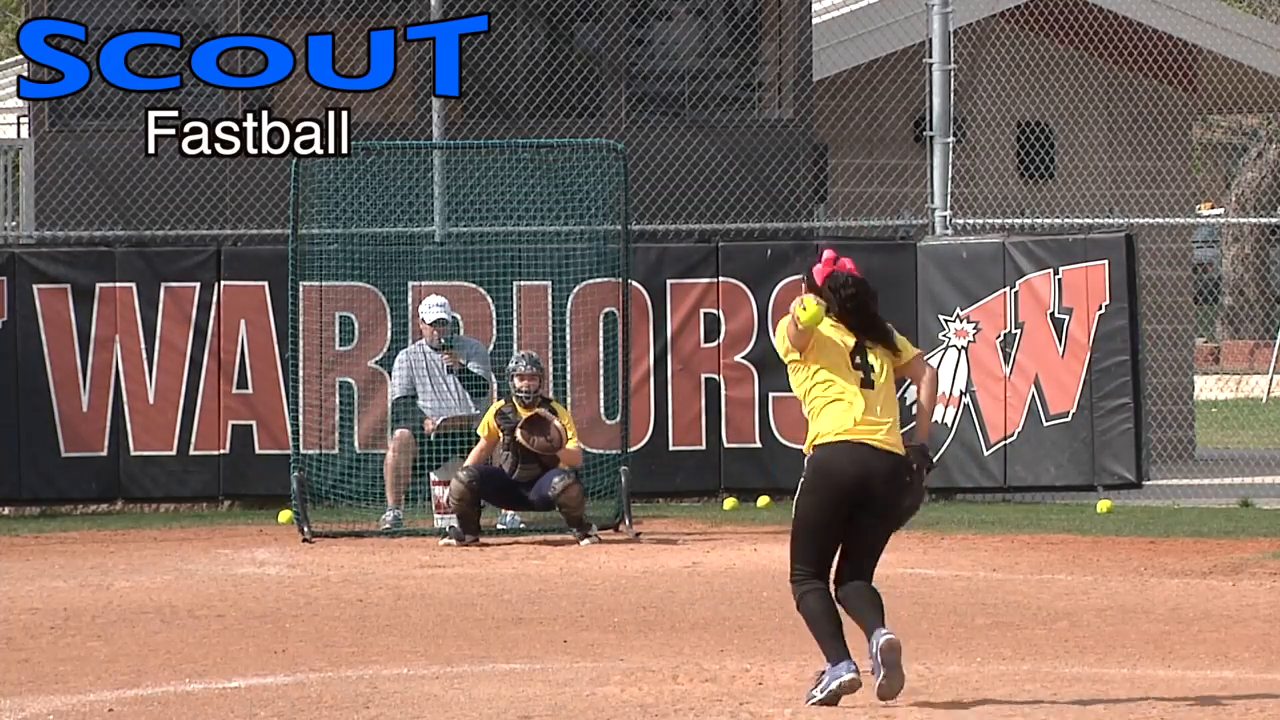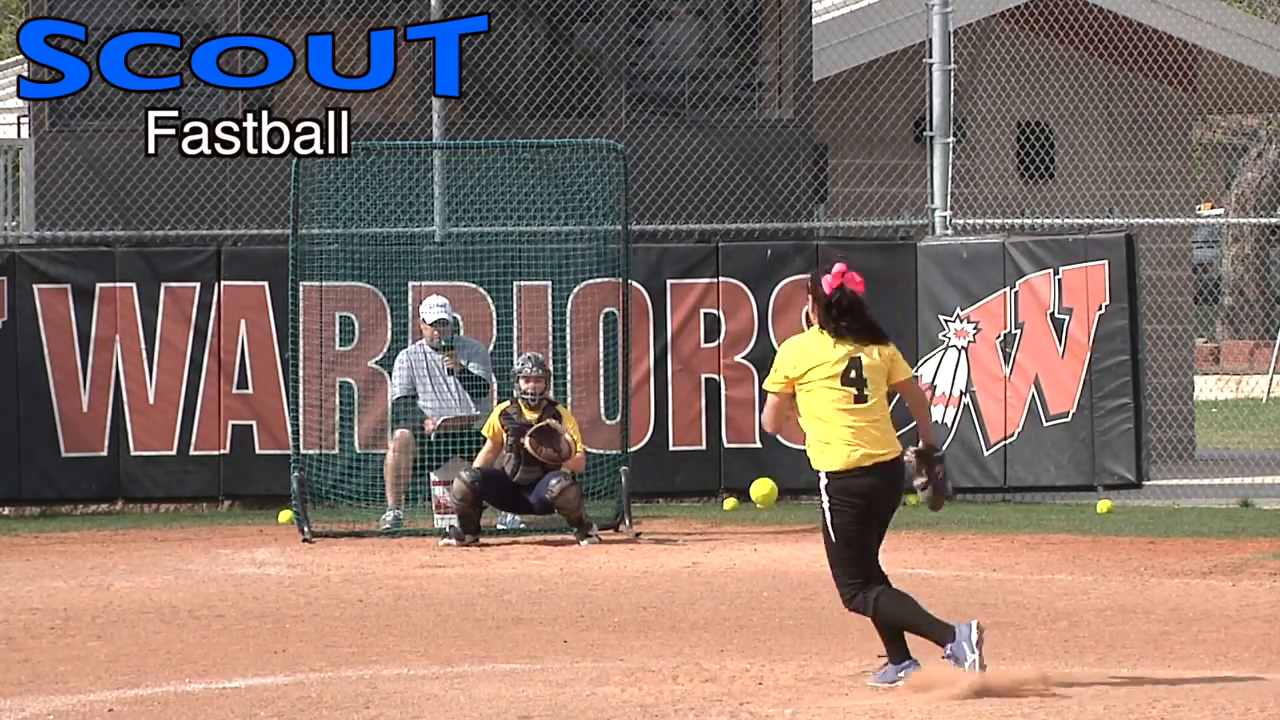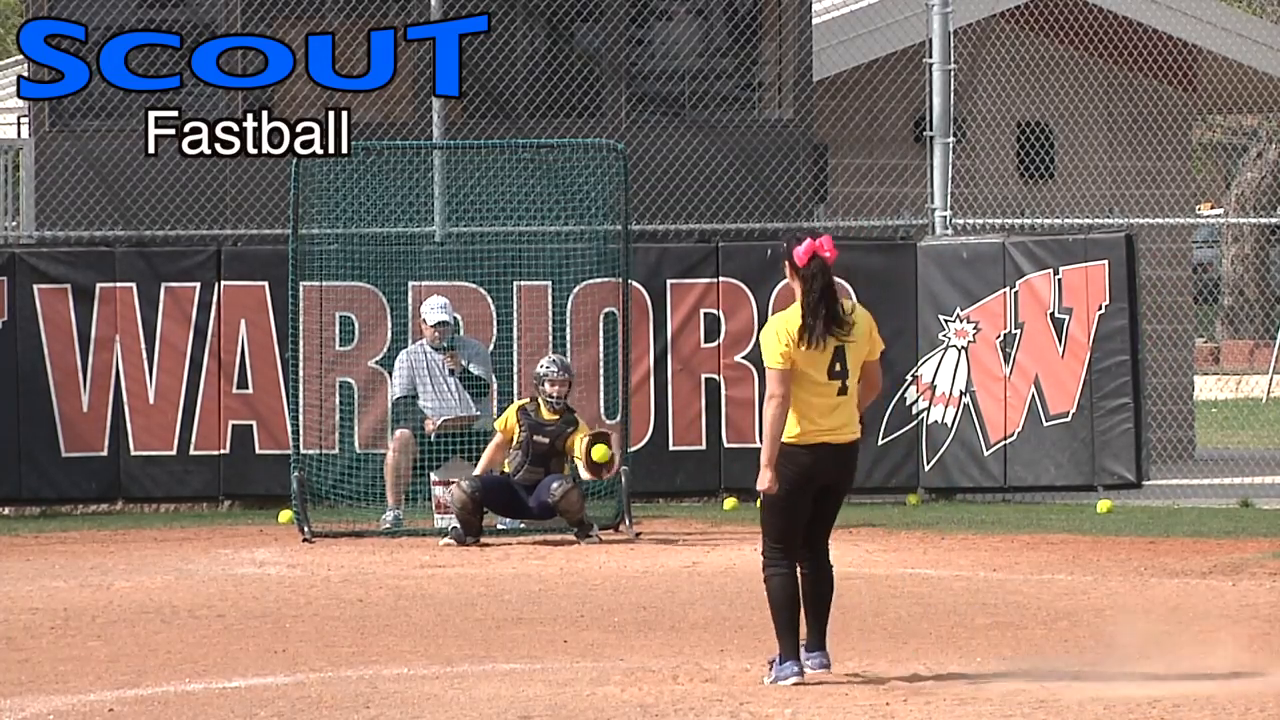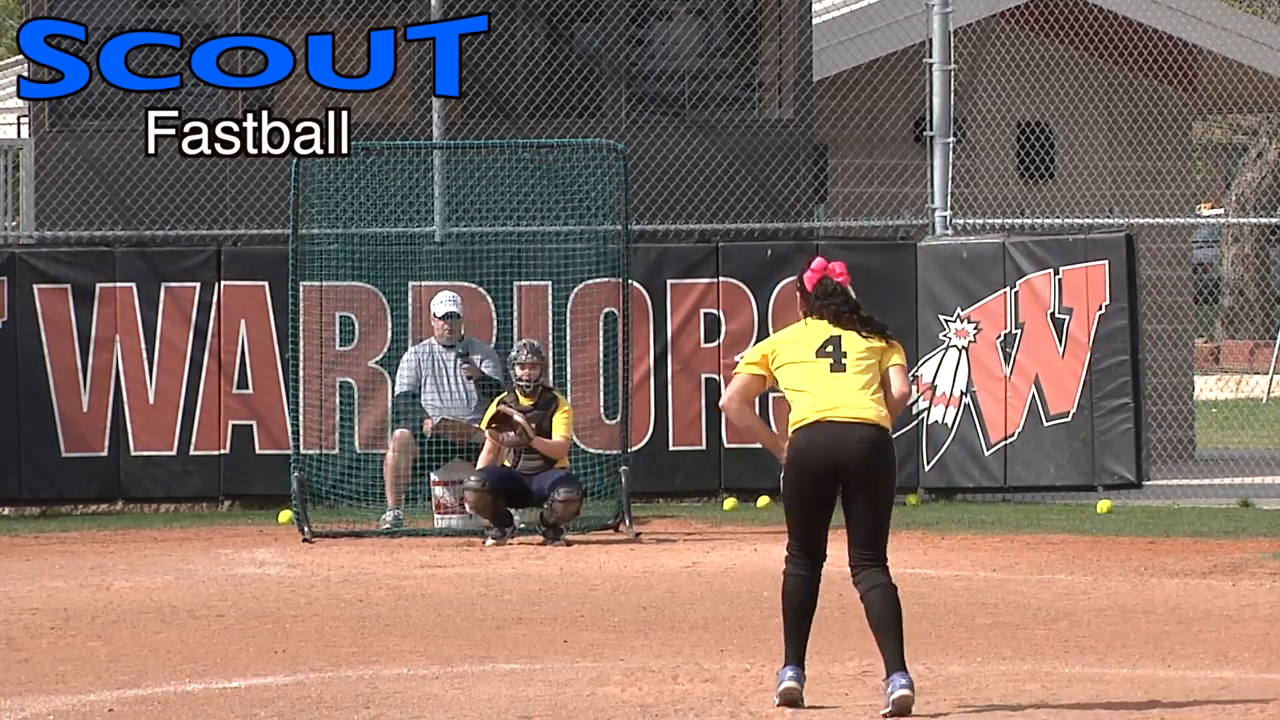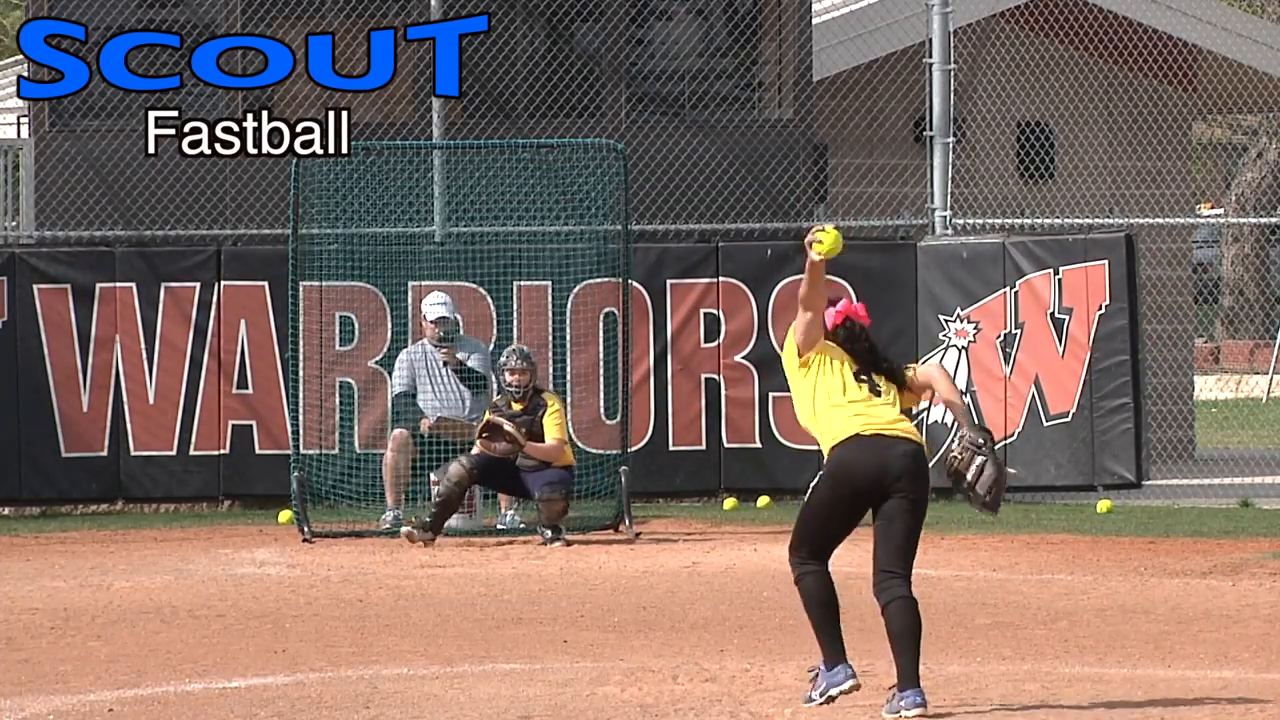
dt=0.5s
person 1, frame 1
left shoulder: (807, 339)
right shoulder: (885, 336)
left elbow: (794, 334)
right elbow: (926, 375)
right wrist: (920, 441)
left hip: (835, 460)
right hip: (891, 465)
left knee: (808, 579)
right knee: (854, 579)
left ankle: (840, 665)
right ankle: (879, 636)
person 1, frame 2
left shoulder: (794, 351)
right shoulder: (879, 344)
left elbow: (772, 423)
right elbow: (916, 399)
right wrist: (928, 448)
left hip: (846, 480)
right hip: (889, 471)
left knee: (860, 590)
right knee: (863, 566)
left ankle: (951, 636)
right ankle: (900, 659)
person 1, frame 3
left shoulder: (783, 326)
right shoulder: (859, 319)
left elbow: (776, 400)
right elbow: (873, 383)
left wrist: (767, 464)
left hip: (797, 454)
right hip: (844, 452)
left knee: (779, 556)
right knee: (814, 549)
left ankle: (788, 661)
right ankle: (817, 649)
person 1, frame 4
left shoulder: (780, 342)
right shoulder: (877, 336)
left elbow: (732, 401)
right elbow: (899, 392)
left wrist: (779, 445)
left hip: (811, 443)
right hip: (869, 442)
left knee: (803, 559)
right knee: (870, 565)
left ankle: (793, 670)
right ankle: (898, 676)
person 1, frame 5
left shoulder: (805, 352)
right shoulder: (882, 363)
left elbow: (806, 300)
right elbow: (937, 377)
left wrist: (811, 270)
right wrist: (965, 421)
left hip: (853, 457)
right hip: (909, 459)
left knee: (807, 558)
right knee: (892, 580)
left ankle: (835, 667)
person 2, frame 1
left shoulder: (473, 349)
right shoulder: (408, 357)
left elbow: (483, 391)
right elbow: (401, 404)
left wrist: (461, 368)
right wrist: (423, 420)
left hip: (472, 428)
right hip: (428, 430)
right knee: (401, 437)
left ankle: (511, 512)
right ankle: (394, 511)
person 2, frame 2
left shoulder: (474, 349)
right shoulder: (408, 357)
left elbow: (482, 391)
right elbow: (401, 404)
left wrist: (460, 370)
right wrist: (422, 421)
left hip: (473, 429)
right hip: (429, 431)
right knee: (401, 438)
right ankle: (393, 511)
person 2, frame 3
left shoulder: (474, 349)
right shoulder: (408, 357)
left elbow: (483, 391)
right elbow: (401, 404)
left wrist: (461, 370)
right wrist: (422, 420)
left hip: (474, 429)
right hip: (430, 431)
right knee: (401, 438)
right ankle: (394, 511)
person 2, frame 4
left shoulder: (483, 351)
right shoulder: (416, 354)
left elbow: (499, 392)
right elbow: (403, 399)
left wrist: (479, 375)
right wrist: (422, 419)
right hip: (431, 431)
right knee: (401, 438)
right ankle: (393, 511)
person 2, frame 5
left shoulder: (474, 348)
right shoulder: (409, 356)
left elbow: (480, 385)
right elbow: (401, 400)
left wrist: (456, 363)
right wrist: (419, 419)
left hip: (472, 429)
right hip: (429, 430)
right knee: (399, 437)
right ankle: (393, 511)
person 3, frame 1
left shoulder: (556, 412)
right shoulder: (499, 411)
left elbow: (577, 460)
right elbow: (482, 449)
left wrist: (557, 447)
right wrist: (457, 481)
left hip: (544, 484)
right hip: (509, 483)
left knee: (566, 483)
right knee: (464, 479)
left ankle: (583, 529)
right ankle: (466, 532)
person 3, frame 2
left shoulder: (560, 416)
right shoulder: (503, 413)
left elbow: (580, 465)
right elbow: (490, 451)
right wrist: (466, 486)
left hip: (545, 490)
right hip: (511, 486)
left knee: (562, 484)
right knee: (465, 480)
left ankle: (584, 529)
right ankle: (467, 531)
person 3, frame 3
left shoulder: (574, 425)
right shoulder: (520, 410)
left elbow: (587, 473)
right elbow: (498, 445)
left wrist: (593, 472)
right wrist: (475, 478)
left hip: (544, 496)
right hip: (511, 488)
left knee: (563, 487)
right knee: (464, 491)
left ankle: (584, 529)
right ankle: (469, 532)
person 3, frame 4
left shoulder: (557, 404)
right shoulder: (502, 403)
left elbow: (561, 450)
right elbow: (490, 450)
left wrist: (530, 438)
right wrist: (475, 486)
left hip: (548, 476)
right hip: (513, 477)
left knee: (569, 495)
right knee: (474, 487)
left ankle: (549, 526)
right ankle: (502, 526)
person 3, frame 5
left shoulder: (549, 405)
right shoulder: (497, 406)
left elbow: (555, 452)
right elbow: (482, 445)
left wrist: (523, 445)
right wrist: (464, 472)
left hip: (549, 470)
right hip: (514, 470)
left knee: (552, 495)
right knee: (462, 465)
left ankle: (550, 529)
right ankle: (430, 527)
